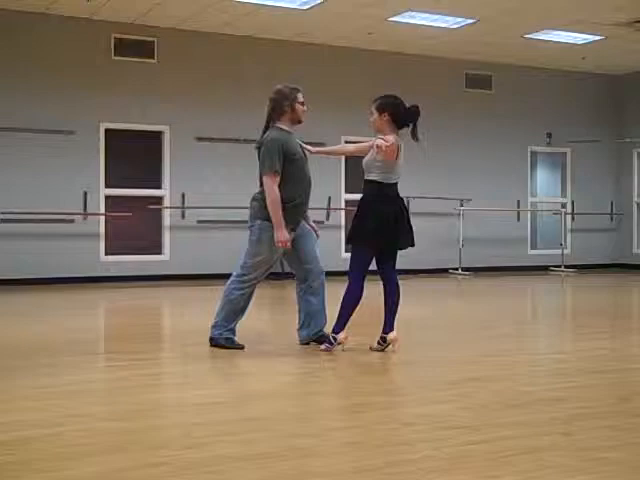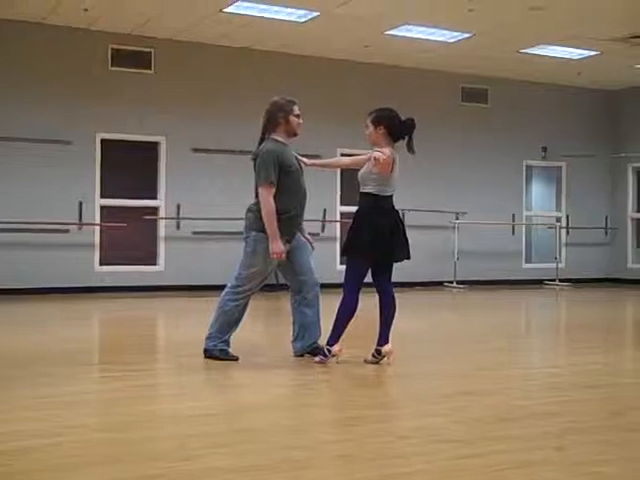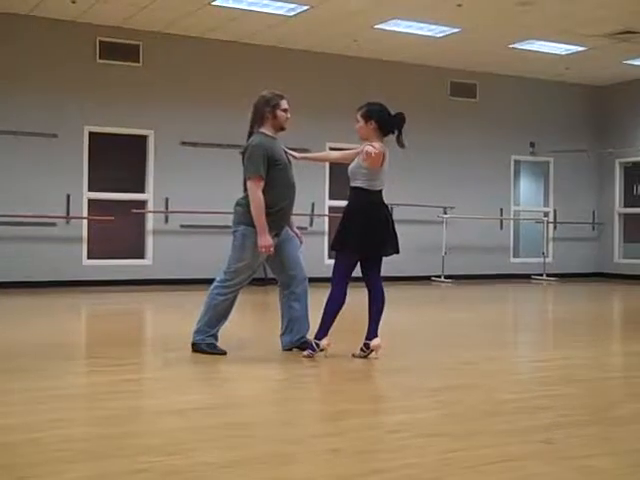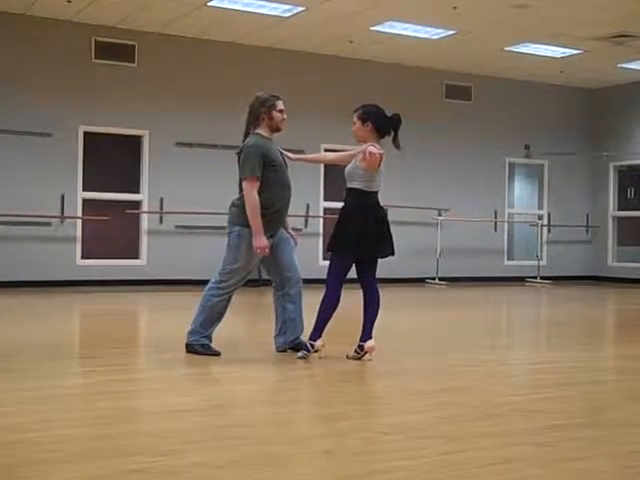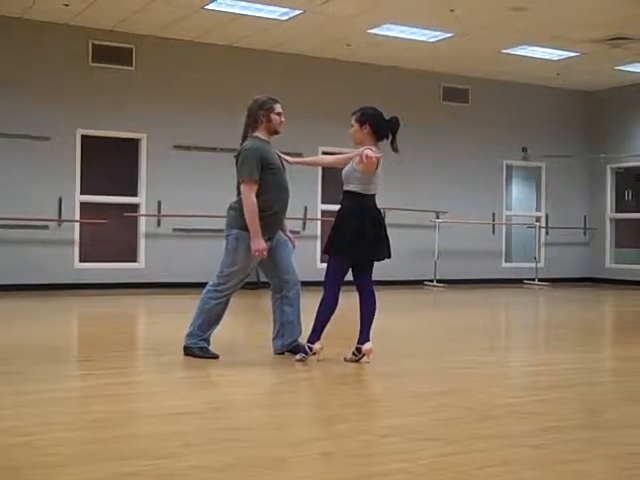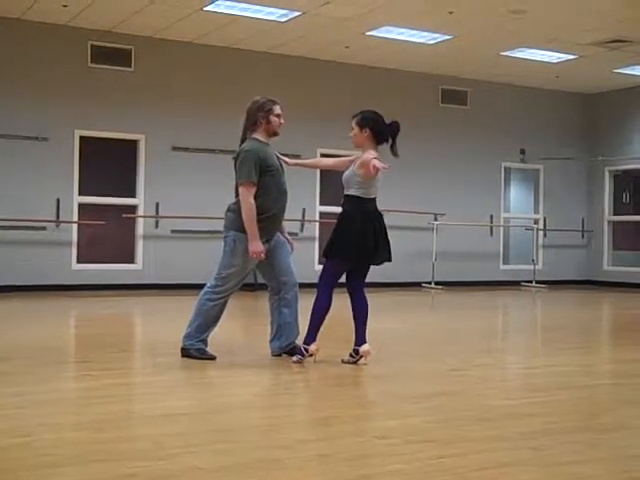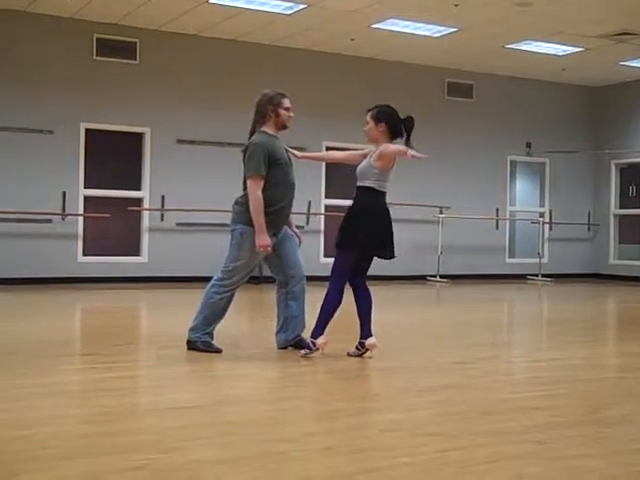
dt=0.4s
person 1, frame 1
left shoulder: (290, 138)
right shoulder: (273, 139)
right elbow: (270, 186)
left wrist: (306, 219)
right wrist: (278, 228)
left hip: (295, 223)
right hip: (270, 223)
left knee: (312, 275)
right knee: (247, 278)
left ankle: (312, 331)
right ankle: (221, 332)
person 1, frame 2
left shoulder: (286, 150)
right shoulder: (269, 151)
right elbow: (266, 197)
left wrist: (301, 231)
right wrist: (274, 239)
left hip: (290, 235)
right hip: (265, 235)
left knee: (307, 286)
right knee: (241, 289)
left ankle: (307, 344)
right ankle: (215, 344)
person 1, frame 3
left shoulder: (275, 144)
right shoulder: (258, 145)
right elbow: (254, 191)
left wrist: (290, 225)
right wrist: (262, 233)
left hip: (279, 229)
right hip: (254, 228)
left knee: (295, 281)
right knee: (230, 283)
left ankle: (295, 338)
right ankle: (203, 337)
person 1, frame 4
left shoulder: (271, 146)
right shoulder: (254, 146)
right elbow: (250, 192)
left wrist: (286, 227)
right wrist: (257, 234)
left hip: (274, 230)
right hip: (249, 229)
left knee: (290, 281)
right knee: (225, 284)
left ankle: (289, 339)
right ankle: (197, 338)
person 1, frame 5
left shoulder: (269, 148)
right shoulder: (252, 149)
right elbow: (248, 195)
left wrist: (284, 230)
right wrist: (255, 237)
left hip: (272, 233)
right hip: (247, 233)
left knee: (288, 284)
right knee: (223, 287)
left ankle: (287, 341)
right ankle: (195, 341)
person 1, frame 6
left shoulder: (268, 150)
right shoulder: (251, 151)
right elbow: (246, 197)
left wrist: (282, 232)
right wrist: (253, 239)
left hip: (271, 235)
right hip: (245, 234)
left knee: (286, 286)
right knee: (220, 288)
left ankle: (284, 343)
right ankle: (192, 343)
person 1, frame 7
left shoulder: (277, 143)
right shoulder: (259, 144)
right elbow: (253, 190)
left wrist: (290, 226)
right wrist: (260, 232)
left hip: (278, 228)
right hip: (252, 227)
left knee: (293, 278)
right knee: (227, 281)
left ankle: (290, 335)
right ankle: (198, 335)
person 2, frame 1
left shoulder: (390, 142)
right shoulder: (382, 142)
left elbow: (386, 151)
right elbow: (349, 149)
left wrist: (382, 148)
right wrist: (316, 150)
left hip: (376, 210)
right hip: (388, 211)
left knee: (356, 274)
right knee: (388, 273)
left ankle: (338, 332)
right ankle: (388, 332)
person 2, frame 2
left shoulder: (385, 155)
right shoulder: (379, 156)
left elbow: (382, 166)
right elbow: (345, 162)
left wrist: (378, 161)
right wrist: (311, 162)
left hip: (372, 223)
right hip: (383, 224)
left knee: (351, 287)
right knee: (383, 286)
left ankle: (332, 344)
right ankle: (383, 344)
person 2, frame 3
left shoulder: (375, 150)
right shoulder: (369, 150)
left elbow: (372, 159)
right elbow: (334, 156)
left wrist: (370, 153)
right wrist: (301, 156)
left hip: (362, 217)
right hip: (373, 217)
left knee: (339, 280)
right knee: (373, 280)
left ankle: (320, 338)
right ankle: (371, 338)
person 2, frame 4
left shoulder: (371, 152)
right shoulder: (363, 153)
left elbow: (371, 157)
right elbow: (329, 157)
left wrist: (371, 153)
right wrist: (296, 157)
left hip: (357, 218)
right hip: (369, 219)
left knee: (334, 282)
right knee: (368, 282)
left ankle: (315, 339)
right ankle: (366, 339)
person 2, frame 5
left shoulder: (368, 155)
right shoulder: (360, 156)
left elbow: (370, 156)
right elbow: (327, 160)
left wrist: (366, 154)
right wrist: (294, 161)
left hip: (353, 221)
right hip: (366, 222)
left knee: (332, 284)
right knee: (364, 284)
left ankle: (313, 341)
right ankle: (363, 342)
person 2, frame 6
left shoulder: (368, 159)
right shoulder: (360, 159)
left elbow: (373, 161)
right elbow: (328, 163)
left wrist: (375, 163)
right wrist: (294, 162)
left hip: (355, 224)
right hip: (367, 226)
left knee: (326, 285)
right knee: (355, 286)
left ankle: (309, 343)
right ankle: (360, 344)
person 2, frame 7
left shoulder: (385, 151)
right shoulder: (372, 153)
left elbow: (395, 148)
right elbow: (338, 155)
left wrist: (407, 151)
right wrist: (303, 155)
left hip: (366, 217)
right hip: (371, 218)
left knee: (338, 278)
right knee: (356, 279)
left ankle: (317, 336)
right ankle: (366, 337)
